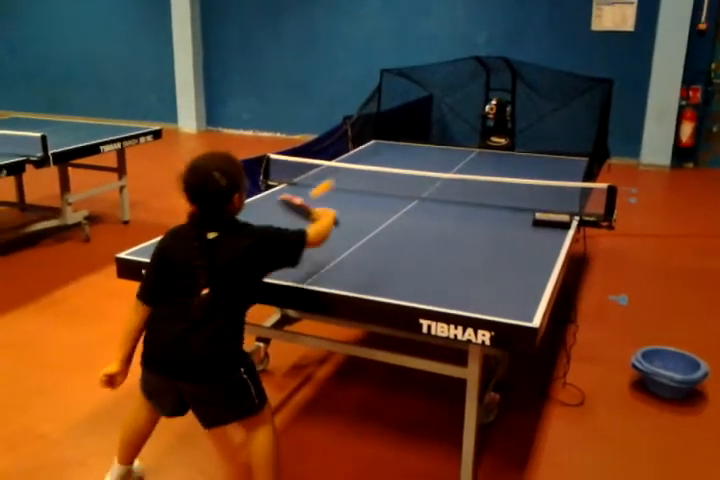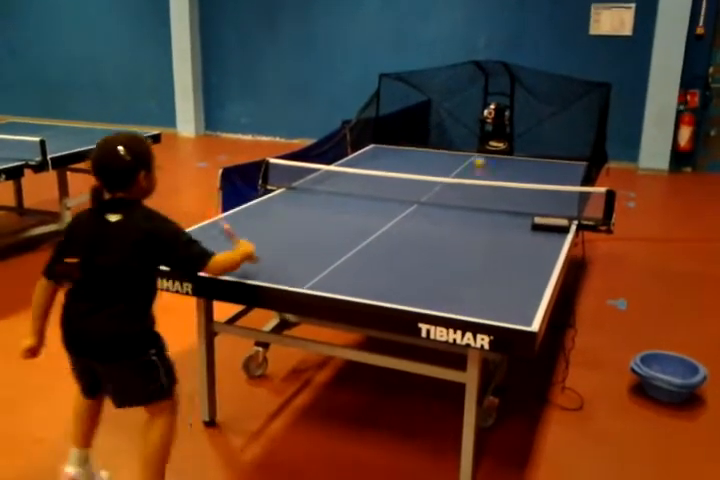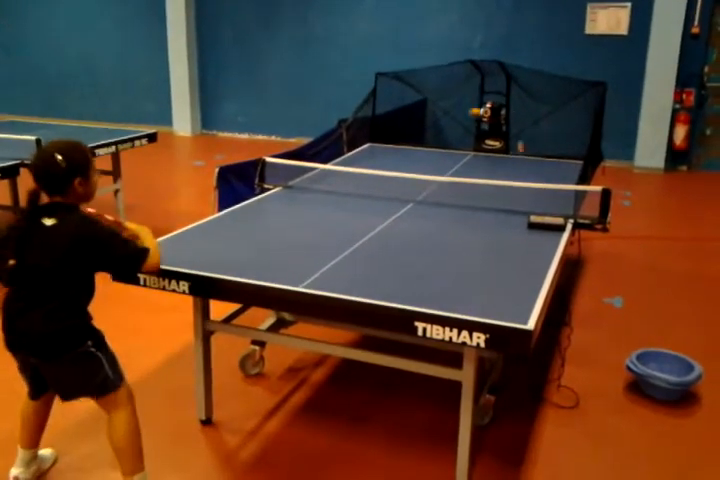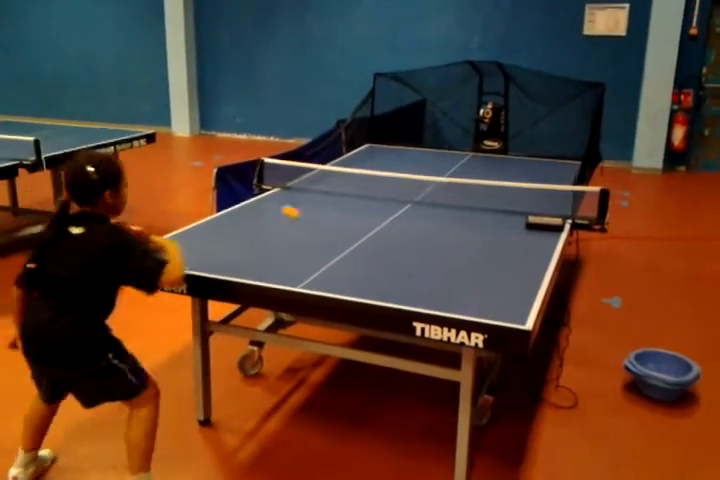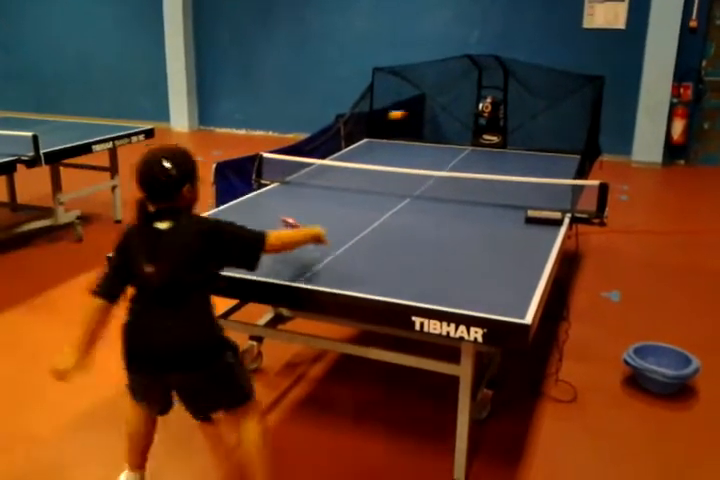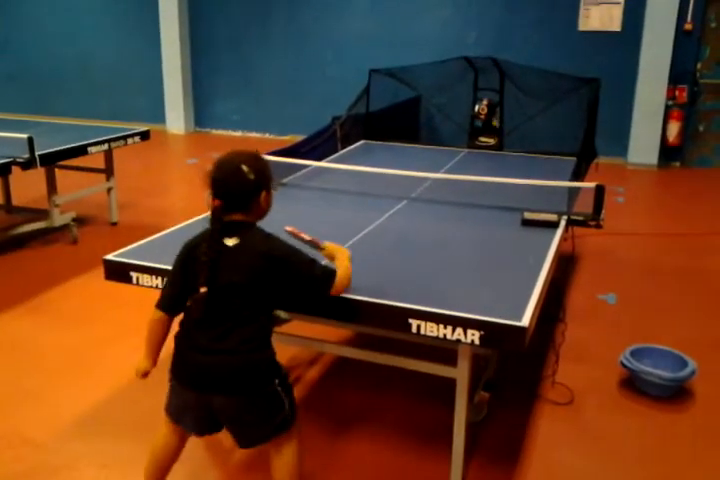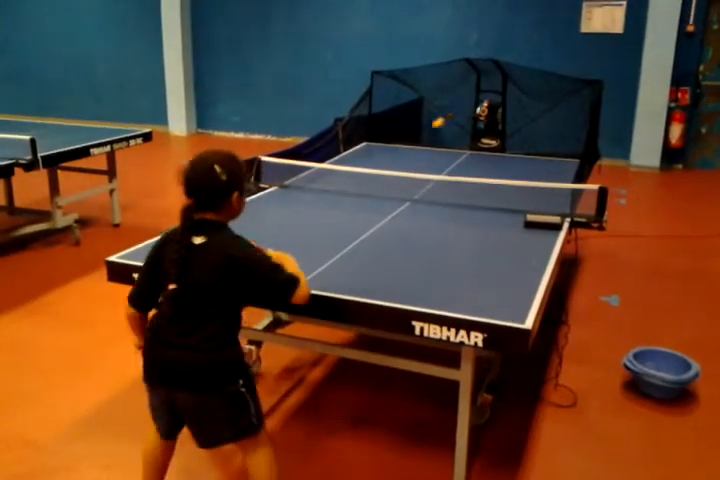
dt=0.4s
person 1, frame 1
left shoulder: (172, 241)
right shoulder: (254, 241)
left elbow: (143, 305)
right elbow: (316, 236)
left wrist: (121, 361)
right wrist: (326, 217)
left hip: (160, 353)
right hip: (214, 360)
left knee: (148, 404)
right knee: (258, 423)
person 1, frame 2
left shoulder: (82, 223)
right shoulder: (154, 228)
left elbow: (49, 281)
right elbow: (213, 266)
left wrist: (36, 334)
right wrist: (243, 251)
left hip: (77, 334)
right hip: (128, 340)
left knee: (91, 392)
right knee: (163, 409)
person 1, frame 3
right shoulder: (88, 230)
right elbow: (150, 262)
right wrist: (145, 235)
right hip: (65, 336)
left knee: (41, 389)
right knee: (119, 401)
person 1, frame 4
left shoulder: (53, 233)
right shoulder: (116, 241)
left elbow: (21, 287)
right elbow: (171, 277)
left wrist: (20, 328)
right wrist: (168, 246)
left hip: (36, 340)
right hip: (81, 344)
left knee: (49, 395)
right knee: (145, 398)
person 1, frame 5
left shoulder: (133, 239)
right shoulder: (207, 233)
left elbow: (102, 301)
right elbow: (272, 242)
left wrist: (78, 354)
right wrist: (310, 234)
left hip: (142, 348)
right hip: (196, 348)
left knee: (144, 403)
right knee: (246, 412)
person 1, frame 6
left shoulder: (195, 248)
right shoulder: (273, 252)
left elbow: (163, 313)
right elbow: (337, 285)
left wrist: (149, 359)
right wrist: (342, 256)
left hip: (191, 367)
right hip: (247, 372)
left knee: (175, 428)
right knee: (282, 439)
person 1, frame 7
left shoulder: (167, 244)
right shoulder: (240, 253)
left elbow: (135, 309)
right elbow: (299, 294)
left wrist: (144, 339)
right wrist: (287, 261)
left hip: (160, 365)
right hip: (214, 371)
left knee: (163, 431)
right knee: (253, 443)
